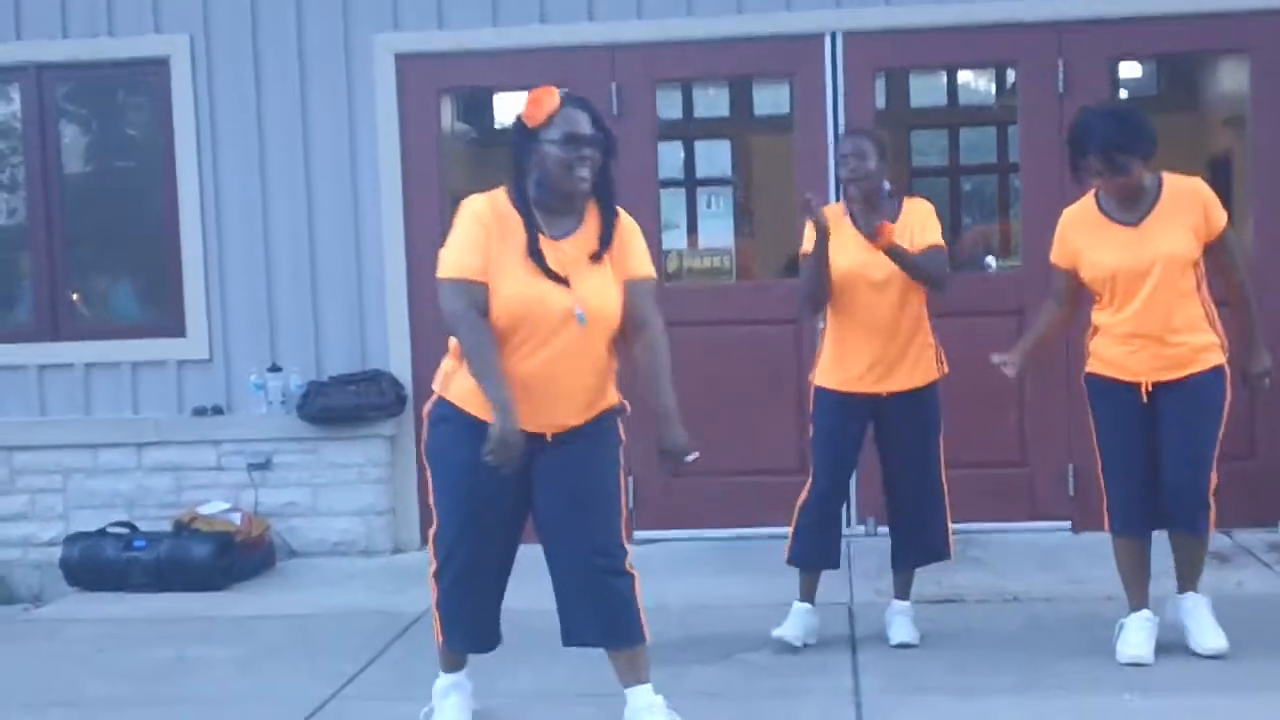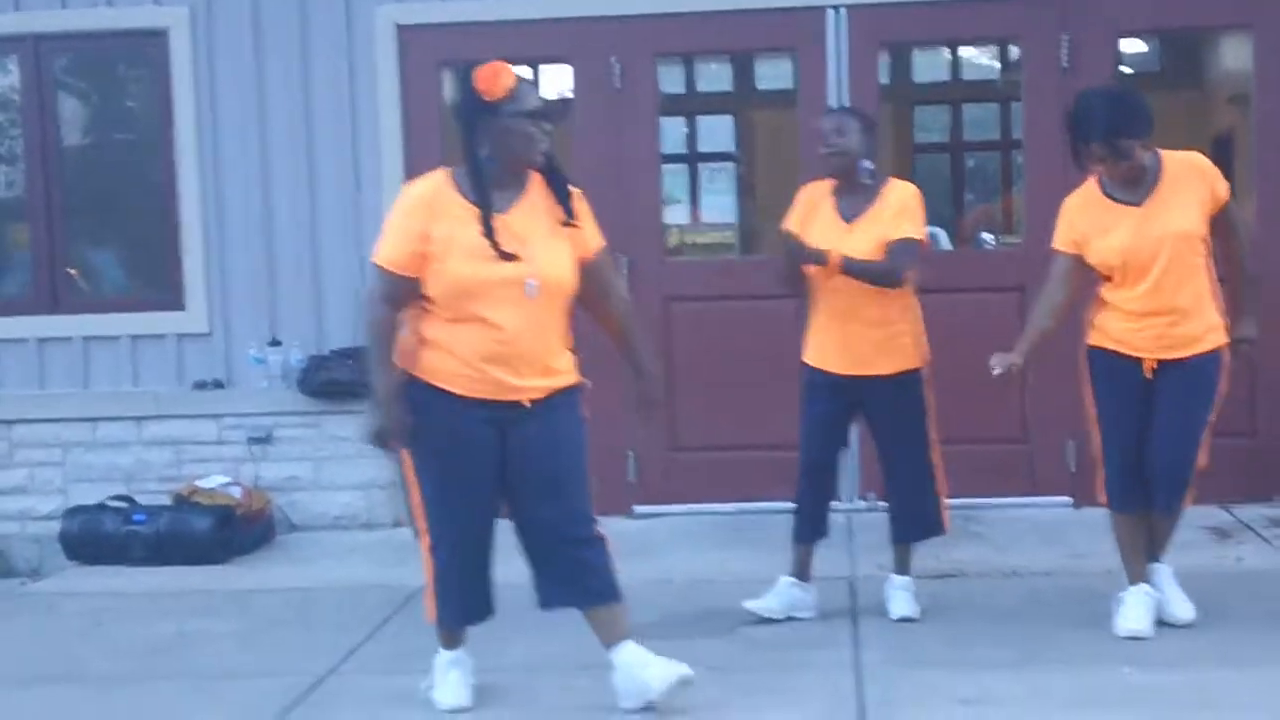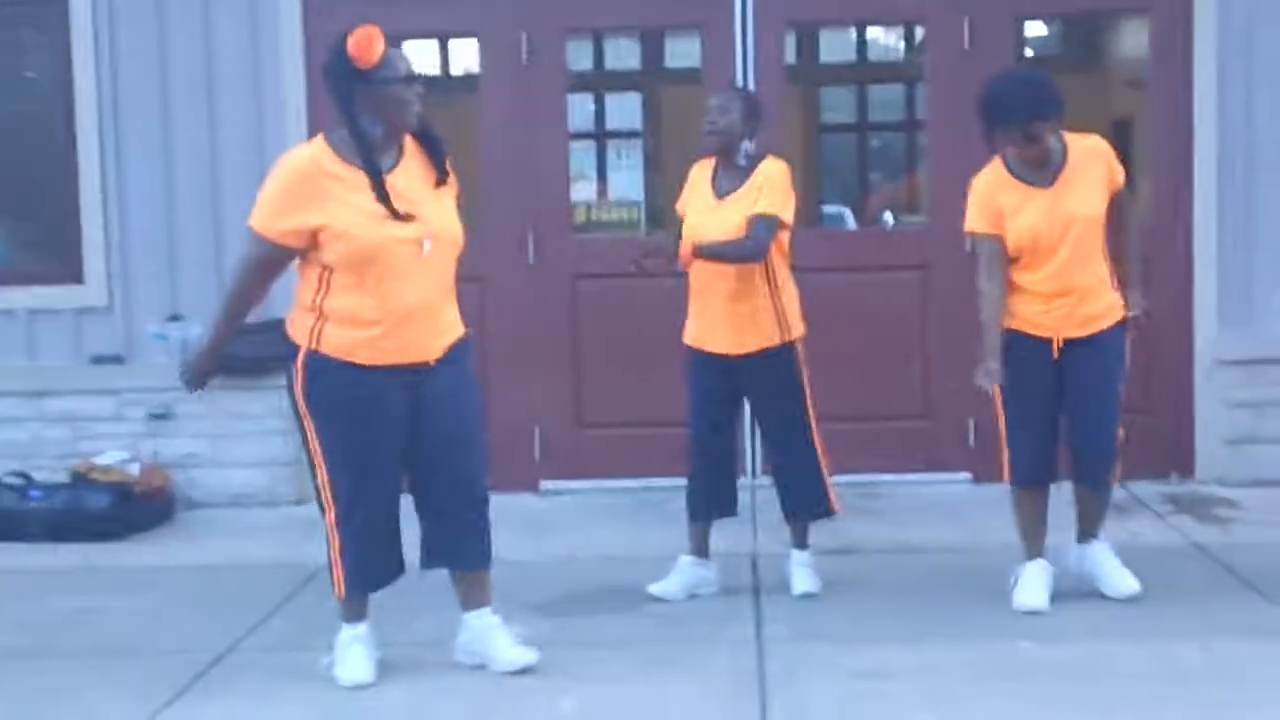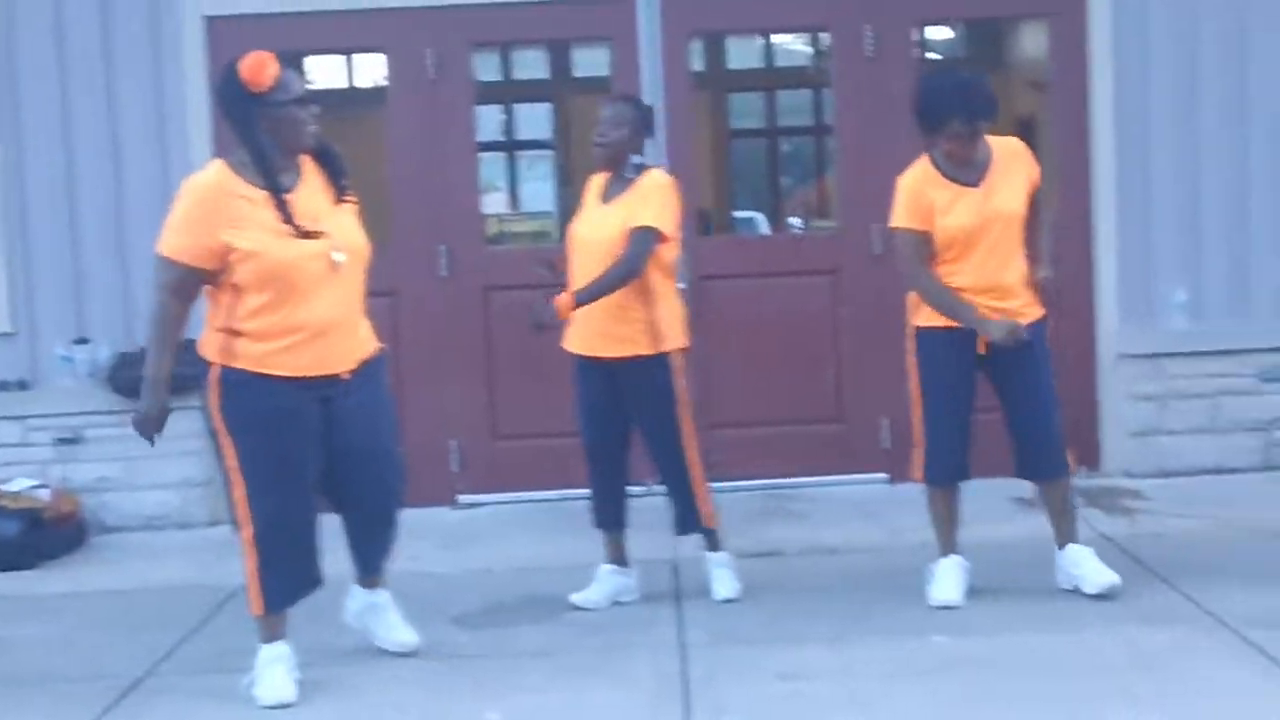
dt=0.2s
person 1, frame 1
left shoulder: (615, 227)
right shoulder: (485, 216)
left elbow: (646, 326)
right elbow: (462, 319)
left wrist: (668, 418)
right wrist: (504, 411)
left hip: (581, 427)
right hip: (476, 422)
left knee: (601, 561)
right knee: (465, 560)
person 1, frame 2
left shoulder: (562, 199)
right shoulder: (427, 201)
left elbow: (604, 292)
right elbow: (388, 306)
left wrist: (643, 366)
right wrist: (387, 396)
left hip: (546, 397)
right hip: (445, 399)
left knee: (570, 529)
right knee: (451, 535)
left ankle: (628, 664)
right ankle: (451, 657)
person 1, frame 3
left shoulder: (430, 157)
right shoulder: (307, 170)
right elbow: (258, 267)
left wrist: (438, 311)
right wrist: (215, 345)
left hip: (441, 359)
right hip: (346, 369)
left knee: (460, 489)
right knee: (356, 502)
left ankle: (479, 623)
right ankle: (354, 632)
person 1, frame 4
left shoulder: (327, 175)
right shoulder: (211, 192)
right elbow: (171, 293)
right wrist: (155, 382)
left hip: (354, 369)
right hip: (260, 382)
left knee: (377, 490)
right knee: (271, 515)
left ankle: (371, 599)
right ankle: (273, 651)
person 2, frame 1
left shoulder: (1194, 198)
right shoulder: (1076, 224)
left elbow: (1232, 277)
right elbow: (1060, 300)
left wrist: (1256, 346)
right wrist: (1021, 351)
left hip: (1193, 370)
right hip: (1114, 376)
left knee: (1189, 488)
right knee: (1127, 494)
left ankle: (1190, 598)
right ankle: (1139, 613)
person 2, frame 2
left shoulder: (1195, 172)
right shoulder: (1078, 209)
left elbow: (1229, 242)
right elbow: (1058, 290)
left wrist: (1241, 311)
right wrist: (1022, 349)
left hip: (1194, 348)
right hip: (1116, 352)
left knee: (1172, 466)
right knee: (1123, 468)
left ankle: (1155, 566)
right ankle: (1136, 586)
person 2, frame 3
left shoulder: (1097, 155)
right shoulder: (988, 188)
left elbow: (1119, 224)
right elbow: (991, 276)
left wrist: (1130, 288)
right wrist: (992, 356)
left hip: (1096, 326)
right hip: (1021, 332)
left knee: (1097, 444)
right knee: (1028, 449)
left ankle: (1089, 545)
right ankle: (1034, 562)
person 2, frame 4
left shoulder: (1016, 156)
right shoulder: (914, 185)
right elbow: (916, 272)
left wrist: (1041, 264)
right wrist: (979, 318)
left hip: (1017, 320)
right hip: (944, 328)
left knee: (1043, 435)
right knee: (943, 444)
left ankle: (1070, 552)
right ankle: (948, 559)
person 3, frame 1
left shoulder: (919, 213)
right shoulder: (823, 221)
left elbow: (939, 276)
right elbow: (812, 303)
left wrist: (885, 240)
right wrist: (822, 243)
left hip: (909, 381)
right hip: (840, 381)
left knee: (913, 490)
right knee: (824, 488)
left ankle: (900, 604)
right ankle: (805, 607)
person 3, frame 2
left shoulder: (902, 196)
right shoulder: (810, 198)
left elbow: (897, 271)
right elbow: (795, 272)
left wrist: (829, 258)
right wrist: (797, 260)
left hip: (893, 360)
right hip: (826, 361)
left knee: (907, 465)
right knee: (813, 466)
left ankle: (900, 580)
right ankle: (797, 584)
person 3, frame 3
left shoulder: (773, 174)
right shoulder: (697, 174)
left elbow: (752, 247)
left wrist: (688, 251)
right wrist: (672, 254)
left hip: (766, 335)
right hip: (707, 337)
left knee: (791, 440)
right knee: (707, 444)
left ankle: (800, 554)
right ankle: (697, 561)
person 3, frame 4
left shoulder: (656, 187)
right shoulder: (595, 187)
left elbow: (631, 263)
left wrist: (566, 304)
right wrist: (571, 305)
left hip: (646, 344)
right hip: (595, 344)
left knee: (671, 447)
right knee: (602, 453)
left ankle: (716, 556)
right ankle: (615, 570)
